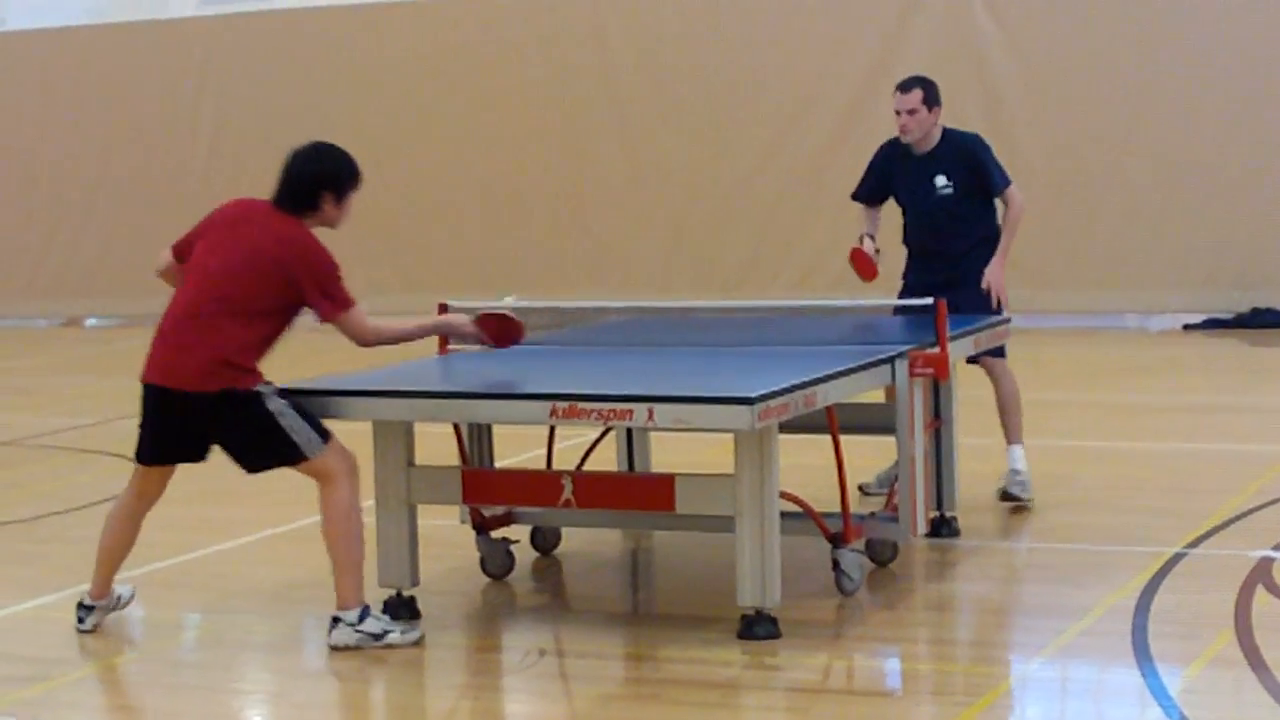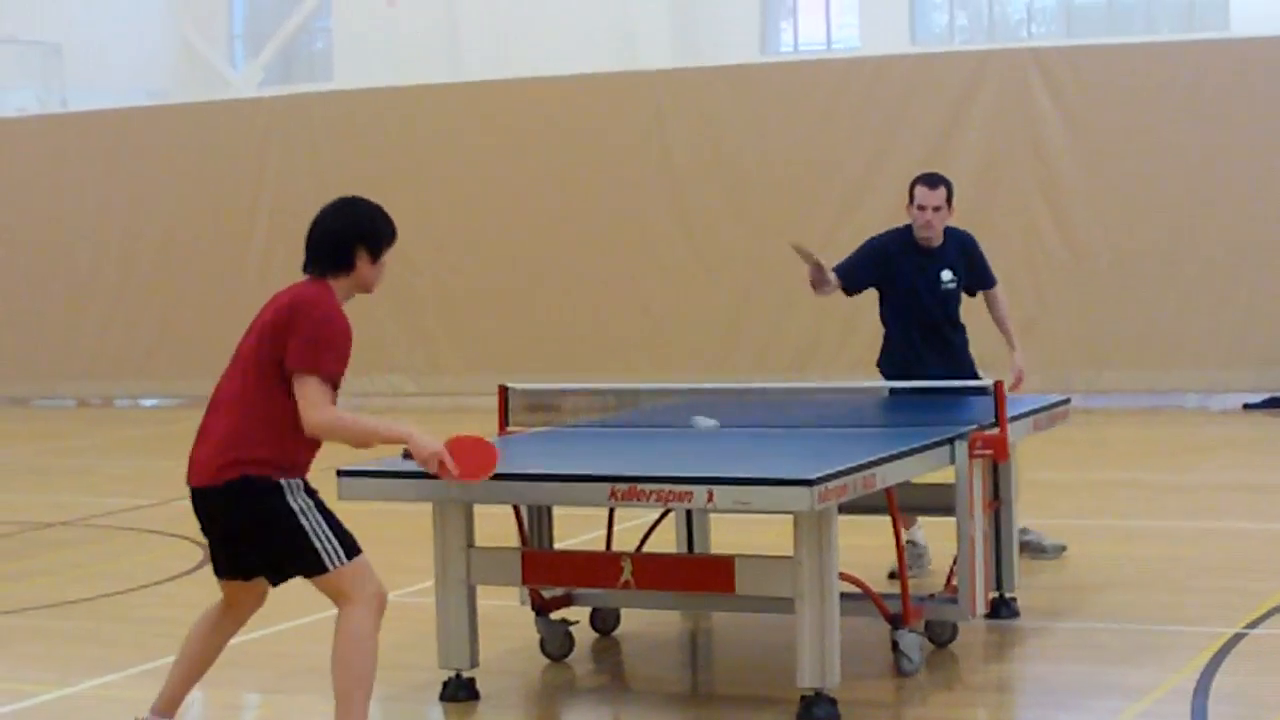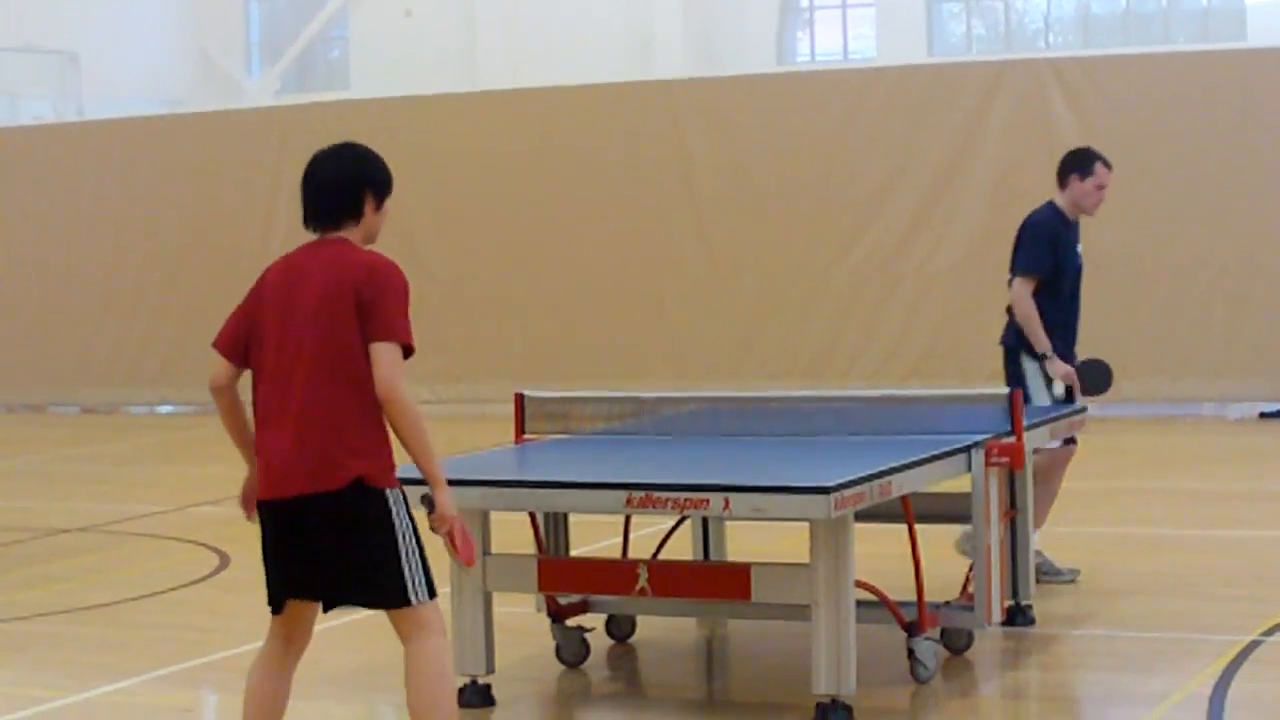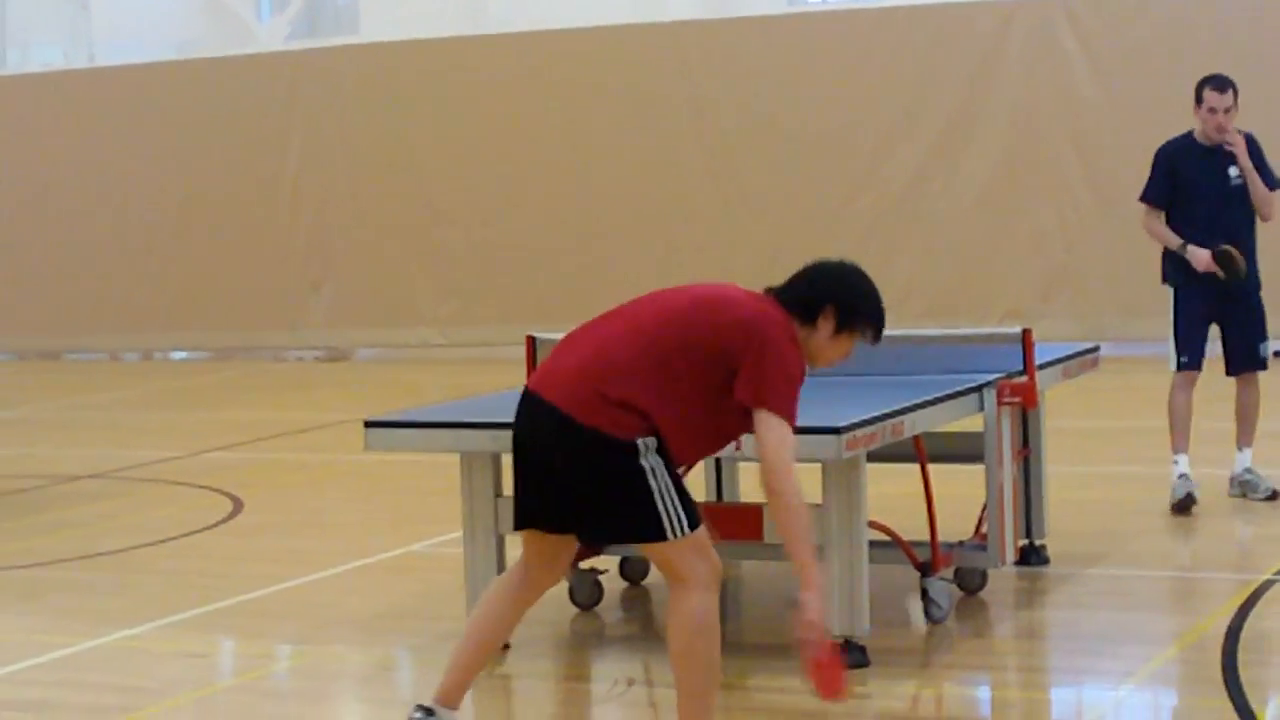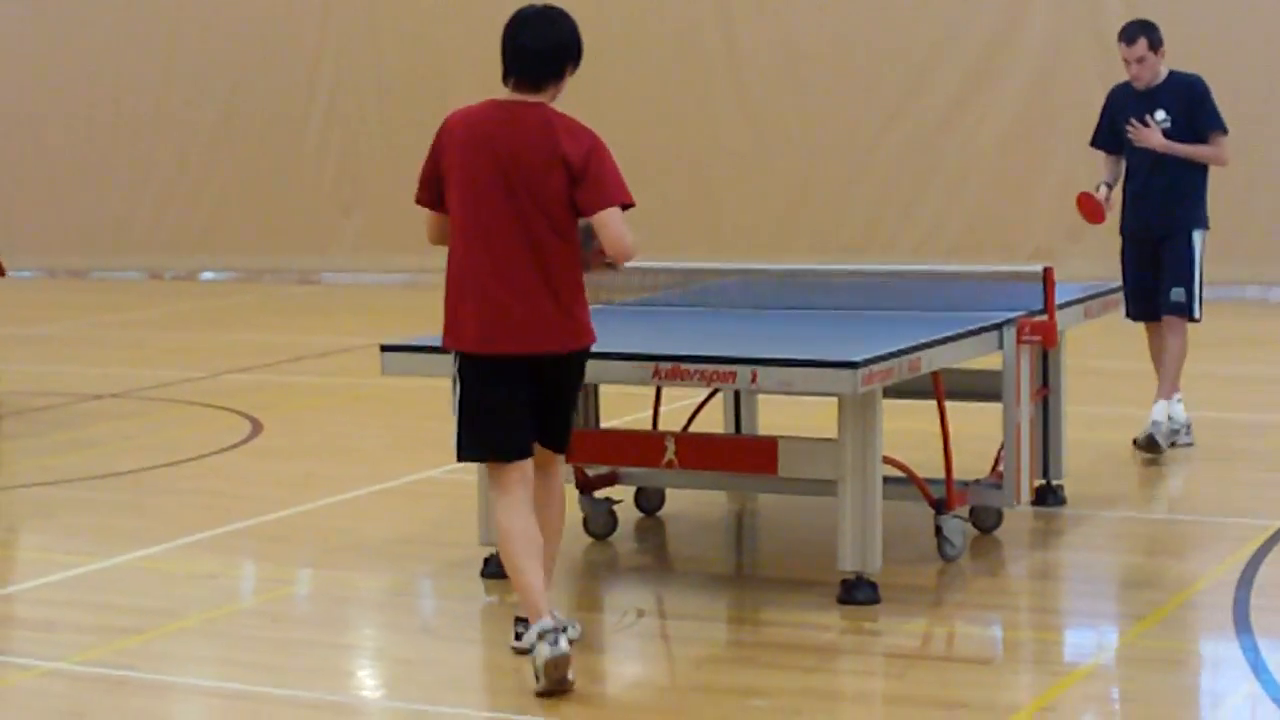
dt=1s
person 1, frame 1
left shoulder: (233, 213)
right shoulder: (307, 254)
left elbow: (169, 266)
right elbow: (364, 334)
right wrist: (444, 325)
left hip: (162, 373)
right hip: (224, 384)
left knee: (145, 484)
right knee: (338, 471)
left ankle: (95, 600)
right ankle: (351, 617)
person 1, frame 2
left shoulder: (288, 302)
right shoulder: (323, 320)
right elbow: (316, 419)
left wrist: (341, 422)
right wrist: (409, 436)
left hip: (215, 470)
right hip: (258, 480)
left knee: (241, 600)
right knee: (365, 597)
person 1, frame 3
left shoulder: (273, 277)
right shoulder: (378, 274)
left elbow: (220, 382)
right elbow: (390, 389)
left wrist: (256, 462)
right wrist: (437, 479)
left hip: (279, 485)
right hip: (352, 480)
left knee: (287, 635)
right knee: (424, 629)
person 1, frame 4
left shoulder: (726, 312)
right shoulder: (777, 342)
right elbow: (779, 473)
right wrist: (811, 588)
left hip: (544, 402)
right hip: (597, 422)
left knee: (538, 564)
right knee: (694, 573)
person 1, frame 5
left shoulder: (456, 130)
right shoulder: (578, 142)
left elbow: (439, 231)
right elbow: (617, 245)
right wrist: (571, 235)
left hip: (481, 336)
right hip: (559, 336)
left knee: (506, 487)
right knee: (546, 466)
left ankle: (541, 619)
right ankle: (540, 618)
person 2, frame 1
left shoulder: (968, 148)
right shoulder: (889, 157)
left elbow: (1014, 202)
right elbow: (869, 205)
left wrist: (997, 264)
right wrist: (868, 238)
left hip: (974, 275)
right hip: (922, 276)
left knee: (993, 361)
left ankle: (1018, 468)
person 2, frame 2
left shoulder: (963, 245)
right shoulder: (883, 248)
left elbow: (990, 293)
right elbow: (834, 285)
left wrist: (1014, 347)
right wrist: (820, 281)
left hip: (956, 367)
right hip: (903, 373)
left ankle: (1011, 530)
right ankle: (914, 542)
person 2, frame 3
left shoulder: (1068, 227)
right shoulder: (1042, 226)
right elbow: (1019, 295)
right wrist: (1048, 357)
left hip: (1056, 356)
right hip: (1033, 356)
left knee: (1063, 449)
right knee: (1046, 447)
left ankle: (1029, 550)
person 2, frame 4
right shoulder: (1172, 154)
right elbow: (1151, 219)
right wrist: (1188, 249)
left hip: (1242, 281)
right hip: (1192, 281)
right knee: (1185, 373)
left ankle: (1243, 468)
right ankle: (1181, 472)
person 2, frame 5
left shoulder: (1191, 89)
right shoulder: (1119, 98)
left elbow: (1220, 154)
left wrist: (1164, 144)
right wrist: (1107, 185)
left hip: (1184, 224)
right hip: (1137, 227)
left knee: (1174, 319)
right knee: (1152, 322)
left ankle: (1156, 417)
right ankle: (1176, 414)
